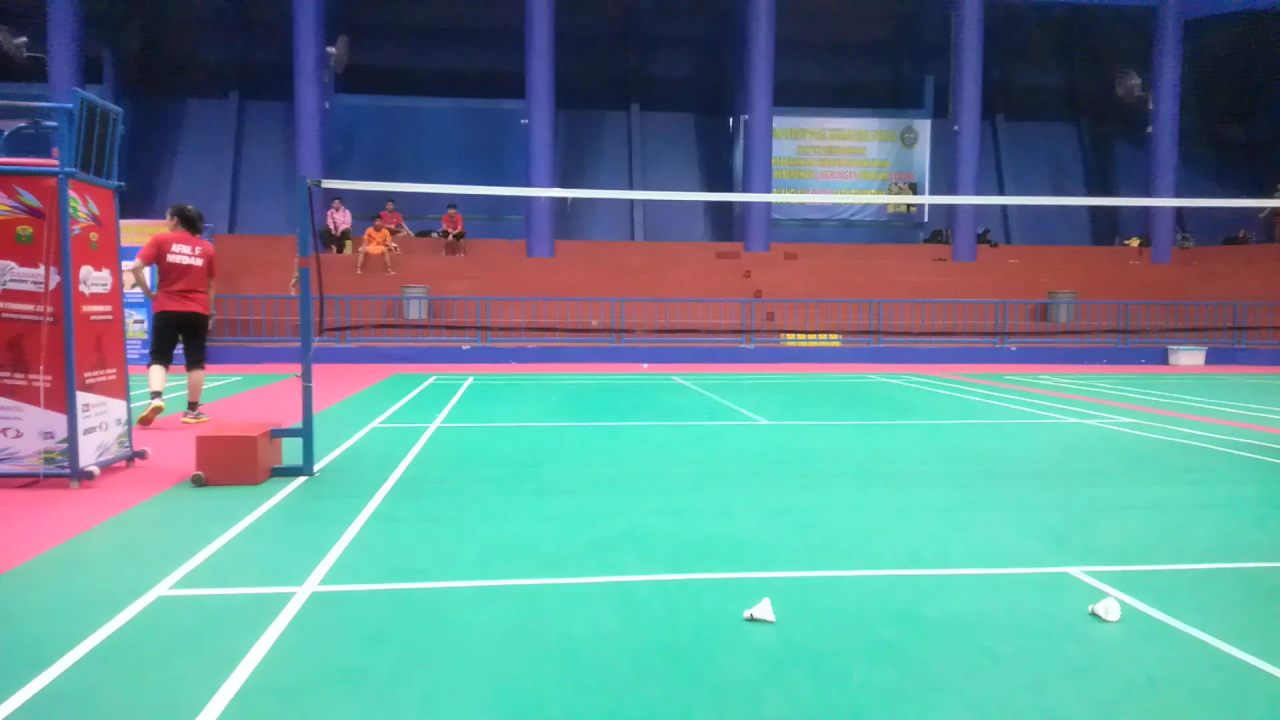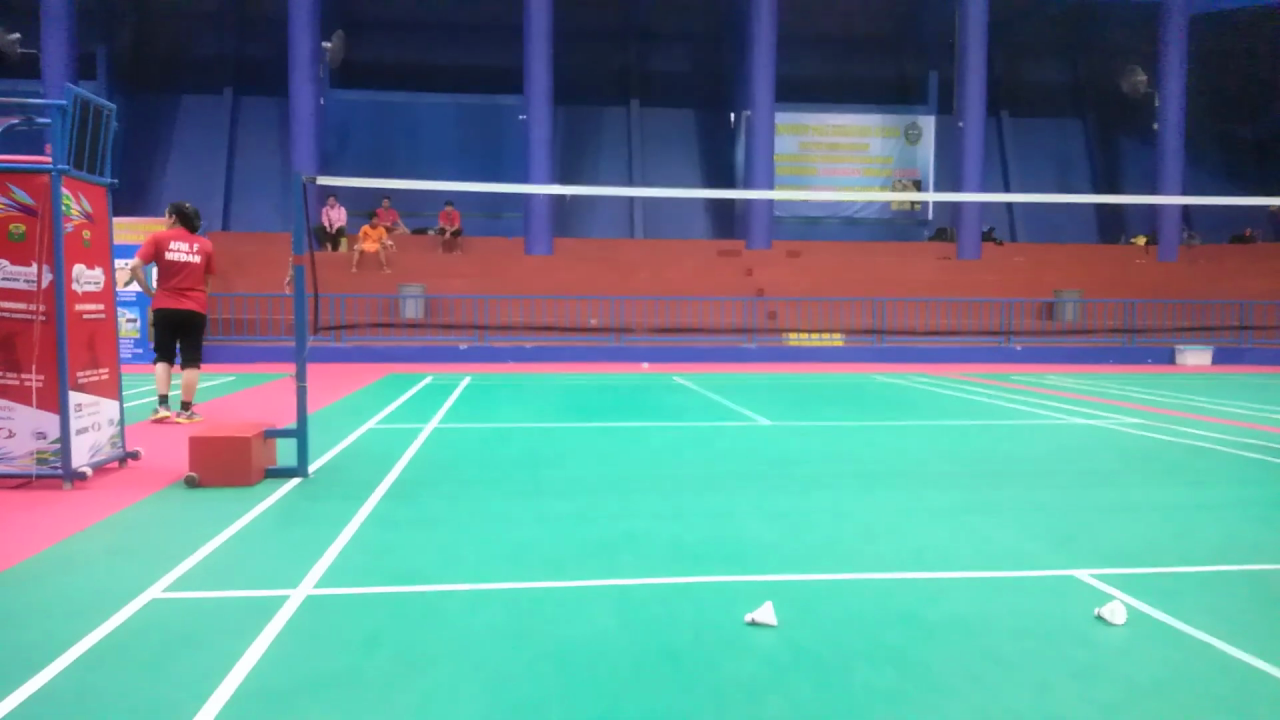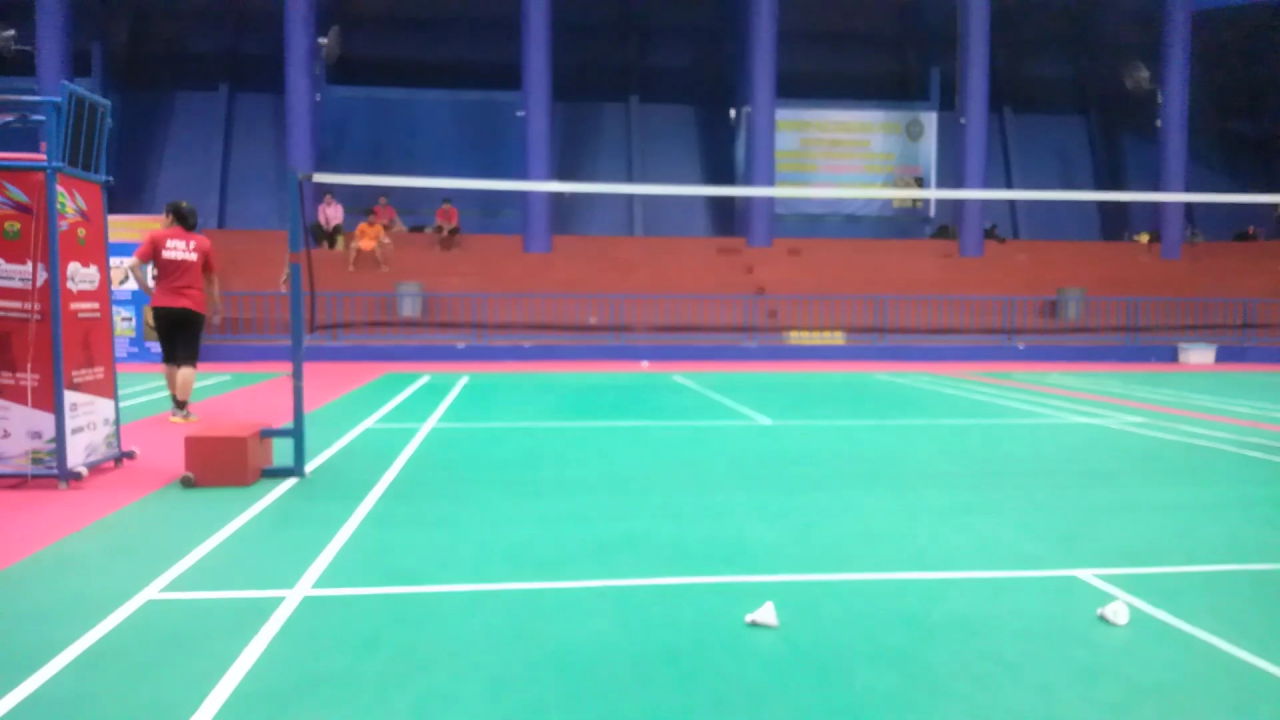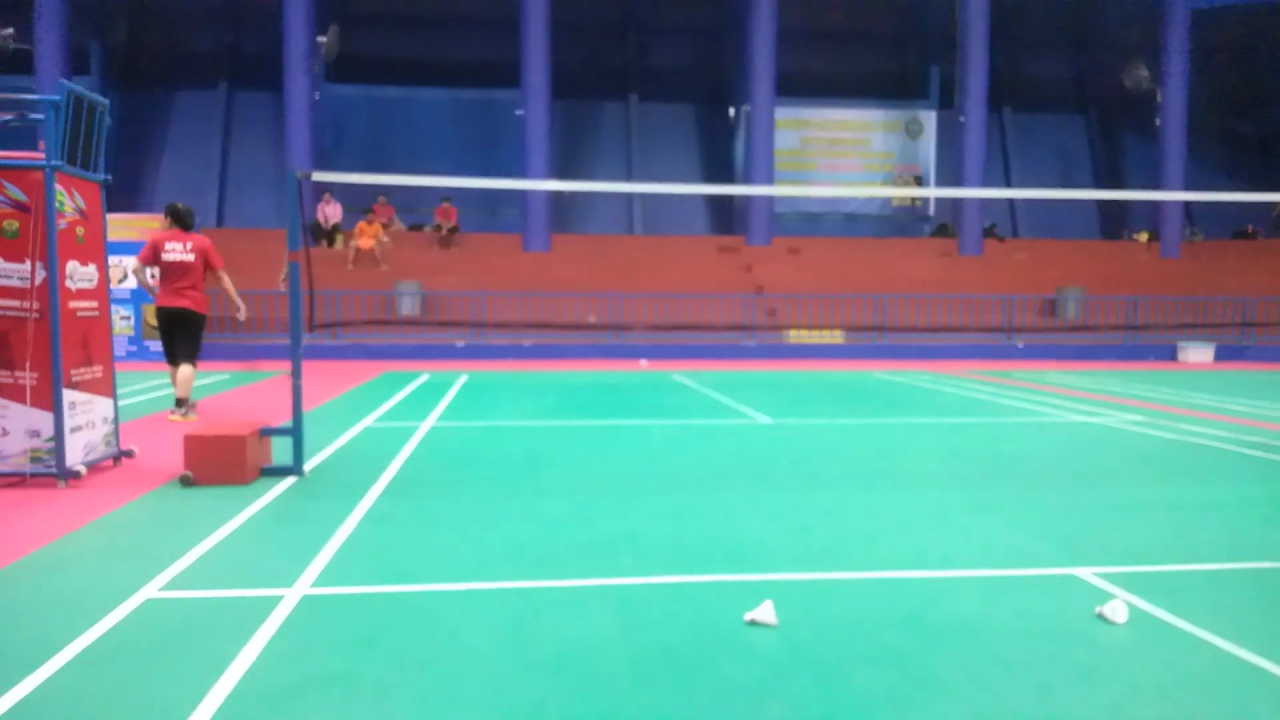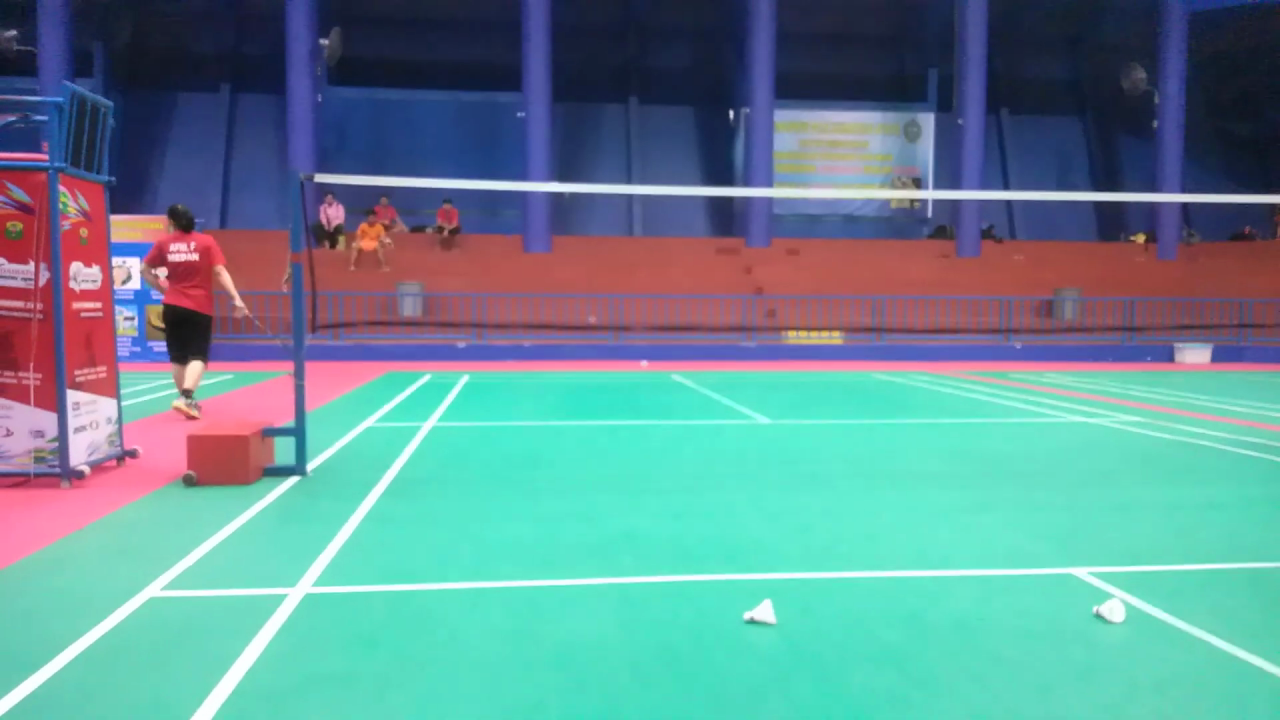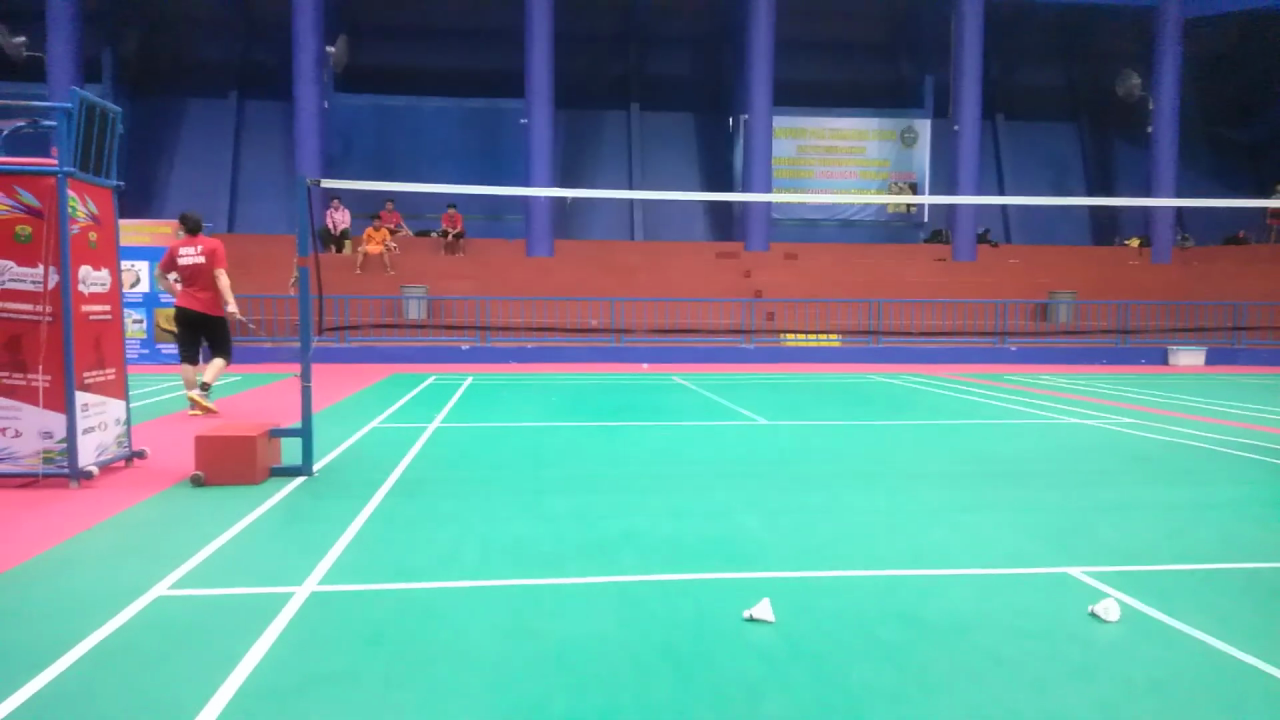
dt=0.2s
person 1, frame 1
left shoulder: (161, 240)
right shoulder: (207, 247)
left elbow: (136, 268)
left wrist: (149, 293)
right wrist: (210, 311)
left hip: (166, 309)
right hip: (198, 312)
left knee: (159, 360)
right knee: (195, 361)
left ankle: (156, 399)
right ankle: (192, 410)
person 1, frame 2
left shoulder: (159, 238)
right shoulder: (205, 245)
left elbow: (135, 266)
left wrist: (149, 292)
right wrist: (204, 307)
left hip: (165, 308)
right hip: (195, 310)
left knee: (163, 357)
right knee: (191, 361)
left ankle: (163, 405)
right ankle: (185, 410)
person 1, frame 3
left shoulder: (156, 238)
right shoulder: (203, 243)
left elbow: (134, 265)
right elbow: (211, 279)
left wrist: (149, 290)
right wrist: (216, 306)
left hip: (162, 306)
right hip: (192, 308)
left knee: (169, 357)
right knee: (187, 359)
left ankle: (177, 404)
right ankle: (181, 410)
person 1, frame 4
left shoulder: (158, 241)
right shoulder: (203, 243)
left elbow: (137, 269)
right elbow: (221, 276)
left wrist: (153, 291)
right wrist: (237, 301)
left hip: (166, 307)
right hip: (193, 308)
left knee: (173, 357)
right knee: (187, 358)
left ankle: (183, 402)
right ankle: (180, 407)
person 1, frame 5
left shoulder: (164, 243)
right shoulder: (207, 242)
left elbow: (145, 271)
right elbow: (221, 273)
right wrist: (236, 299)
left hip: (172, 307)
right hip: (200, 307)
left knee: (178, 355)
right knee: (199, 357)
left ankle: (185, 398)
right ankle: (184, 397)
person 1, frame 6
left shoulder: (176, 248)
right shoulder: (214, 245)
left elbow: (160, 276)
right elbow: (220, 276)
right wrist: (230, 303)
left hip: (184, 309)
right hip: (210, 309)
left knee: (188, 356)
right knee: (221, 353)
left ankle: (194, 403)
right ankle: (202, 390)
